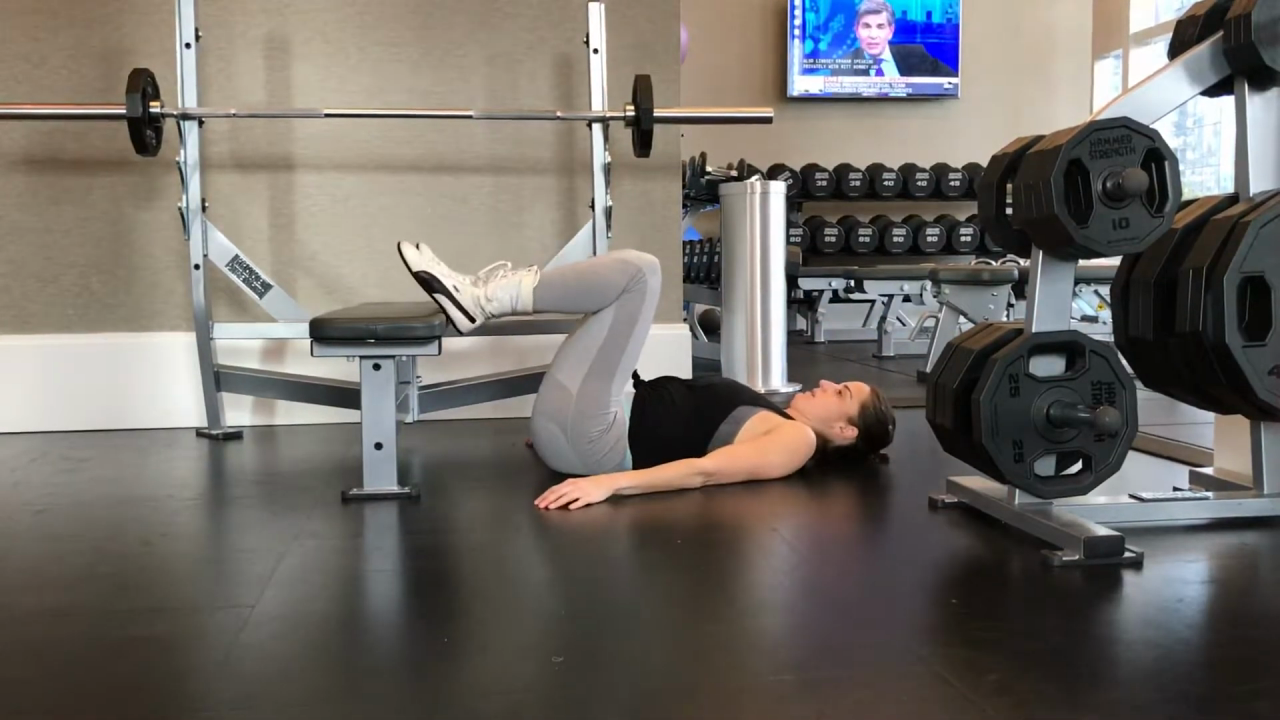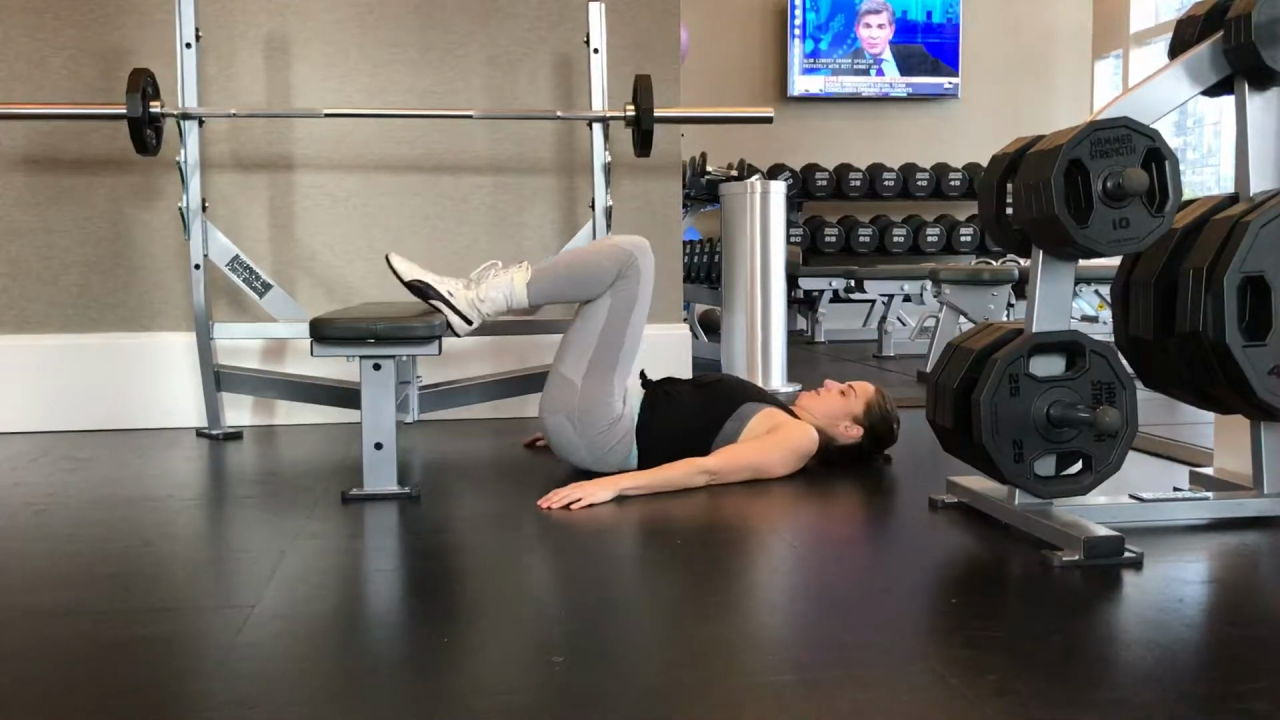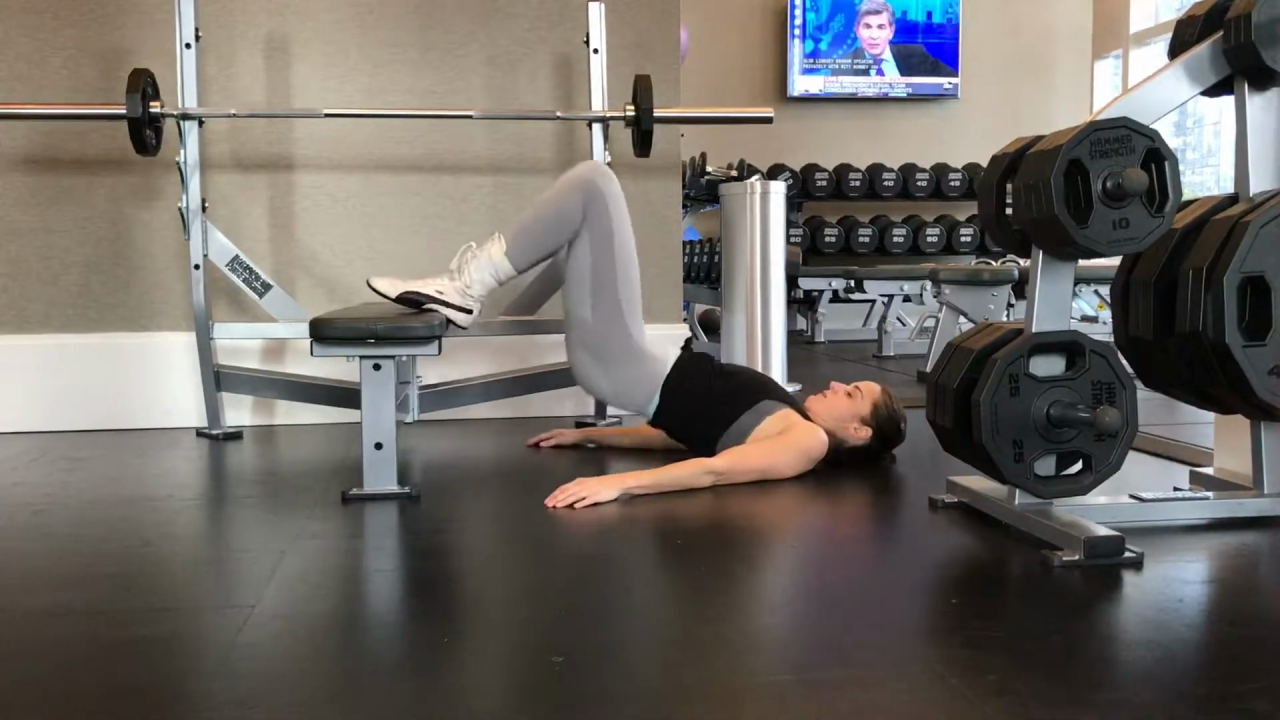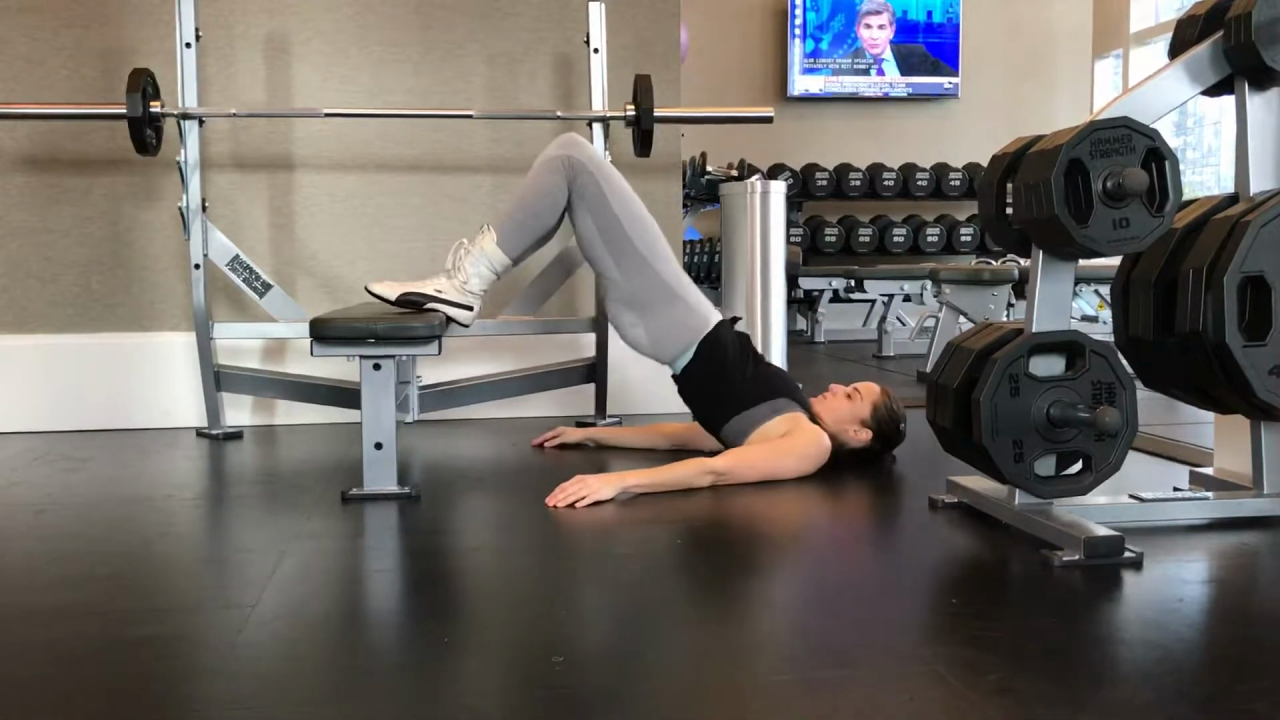
dt=0.3s
person 1, frame 1
left shoulder: (796, 441)
right shoulder: (771, 421)
left elbow: (706, 470)
left wrist: (609, 482)
left hip: (586, 441)
right hip: (580, 428)
left knee: (639, 271)
right knee: (632, 274)
left ankle: (479, 298)
right ankle: (477, 295)
person 1, frame 2
left shoulder: (799, 439)
right shoulder: (777, 420)
left elbow: (708, 470)
left wrist: (612, 485)
left hip: (596, 430)
right hip: (605, 425)
left knee: (631, 256)
right knee: (627, 260)
left ankle: (474, 300)
right ankle: (473, 298)
person 1, frame 3
left shoulder: (808, 443)
right shoulder: (798, 424)
left elbow: (714, 470)
left wrist: (618, 483)
right wrist: (588, 433)
left hip: (623, 370)
right hip: (650, 378)
left knee: (594, 182)
left ankle: (465, 289)
right ankle: (466, 292)
person 1, frame 4
left shoulder: (811, 445)
right shoulder: (800, 424)
left elbow: (717, 470)
left wrist: (617, 482)
right hip: (672, 325)
left knee: (571, 156)
right knee: (574, 165)
left ankle: (466, 284)
right ankle: (465, 286)
